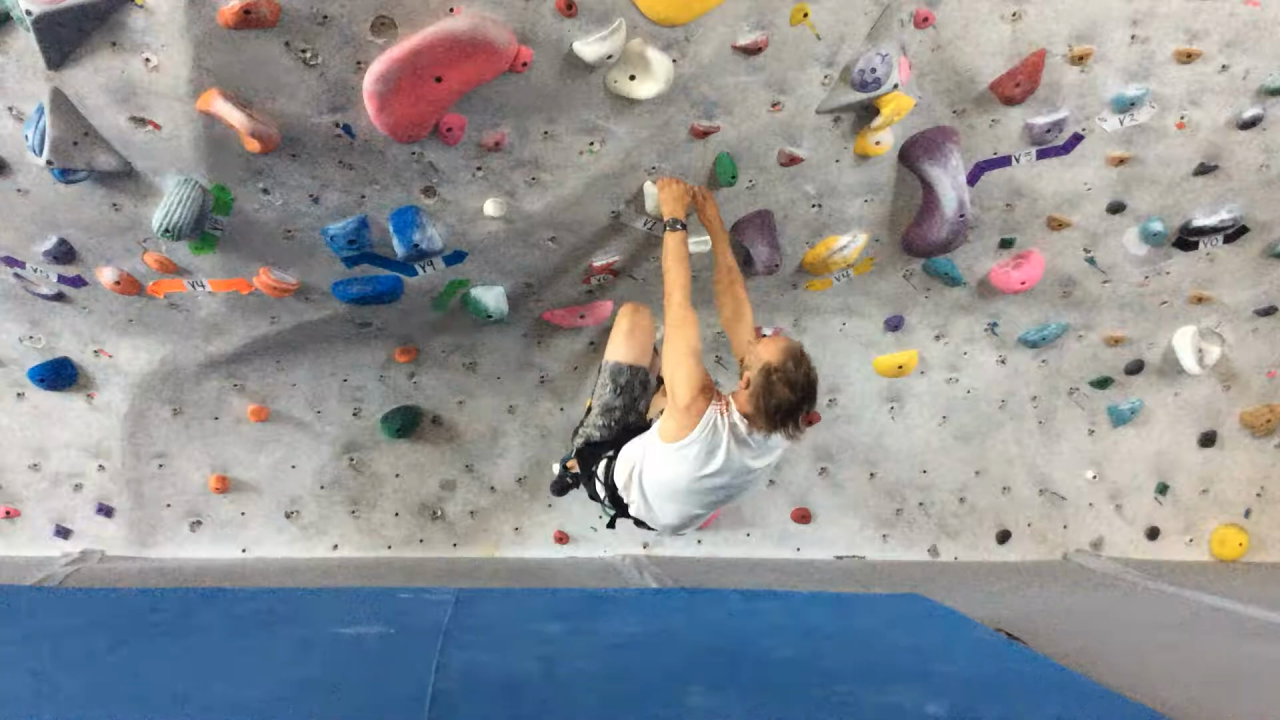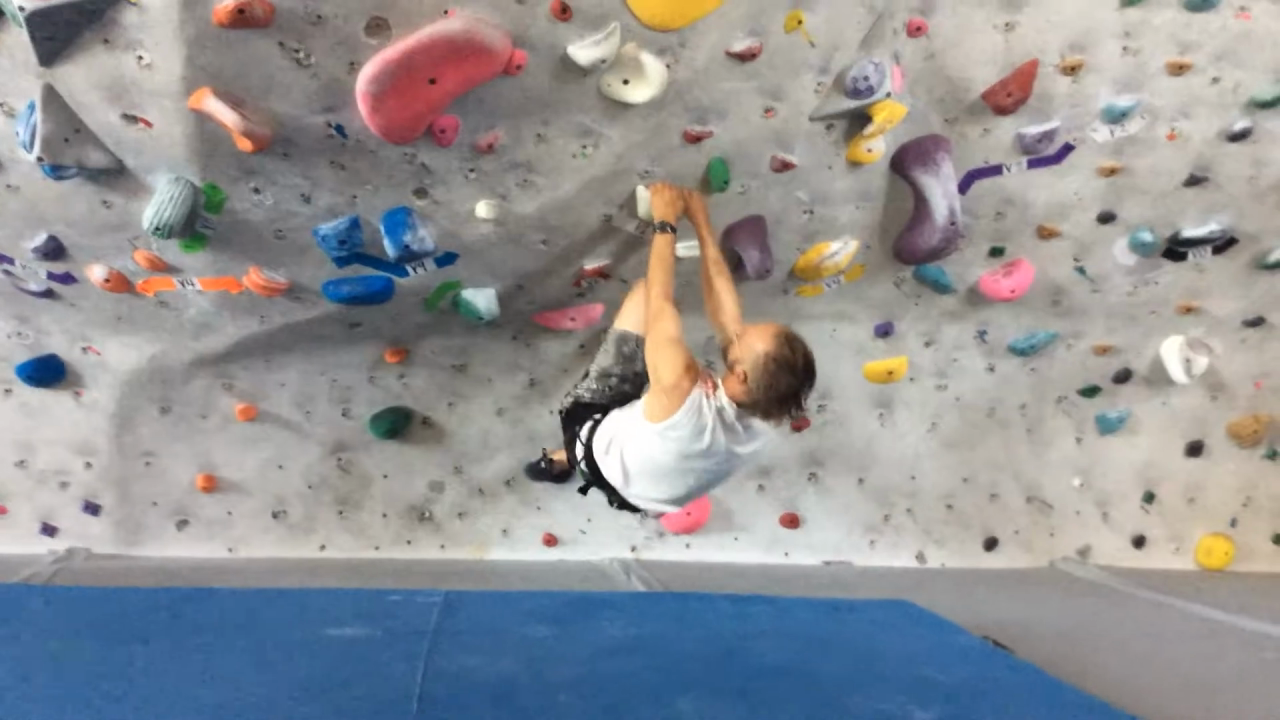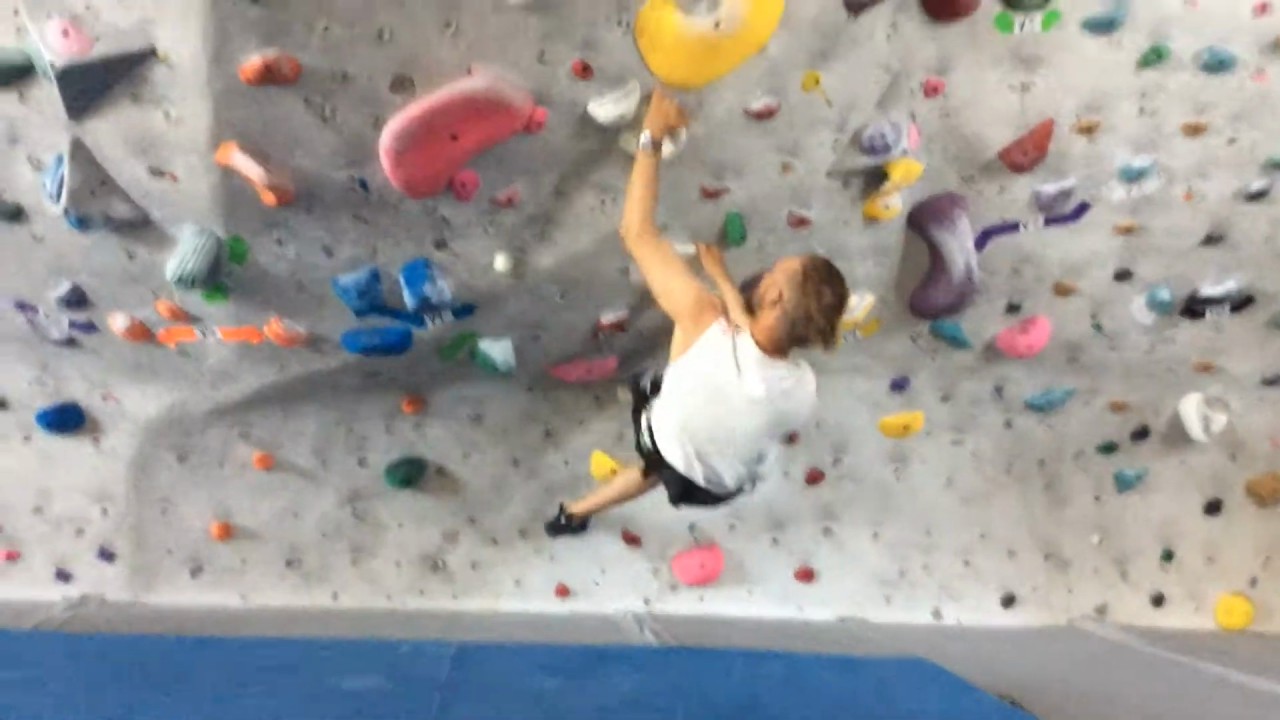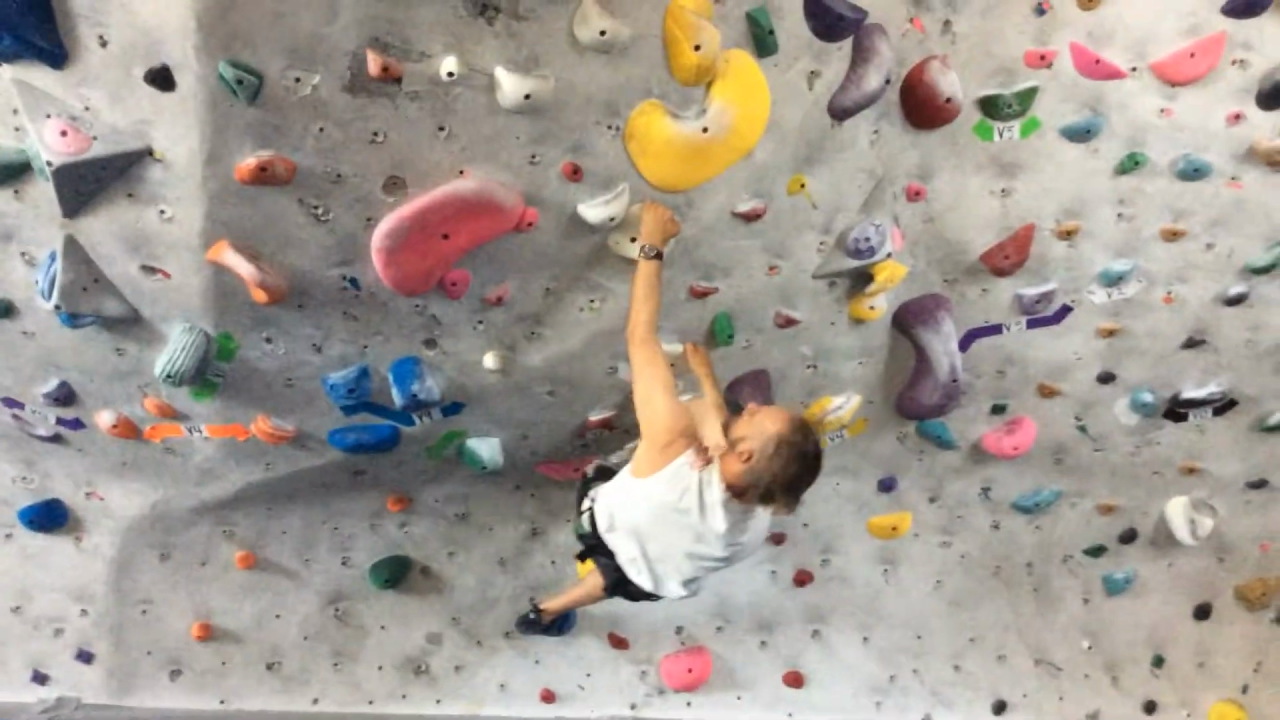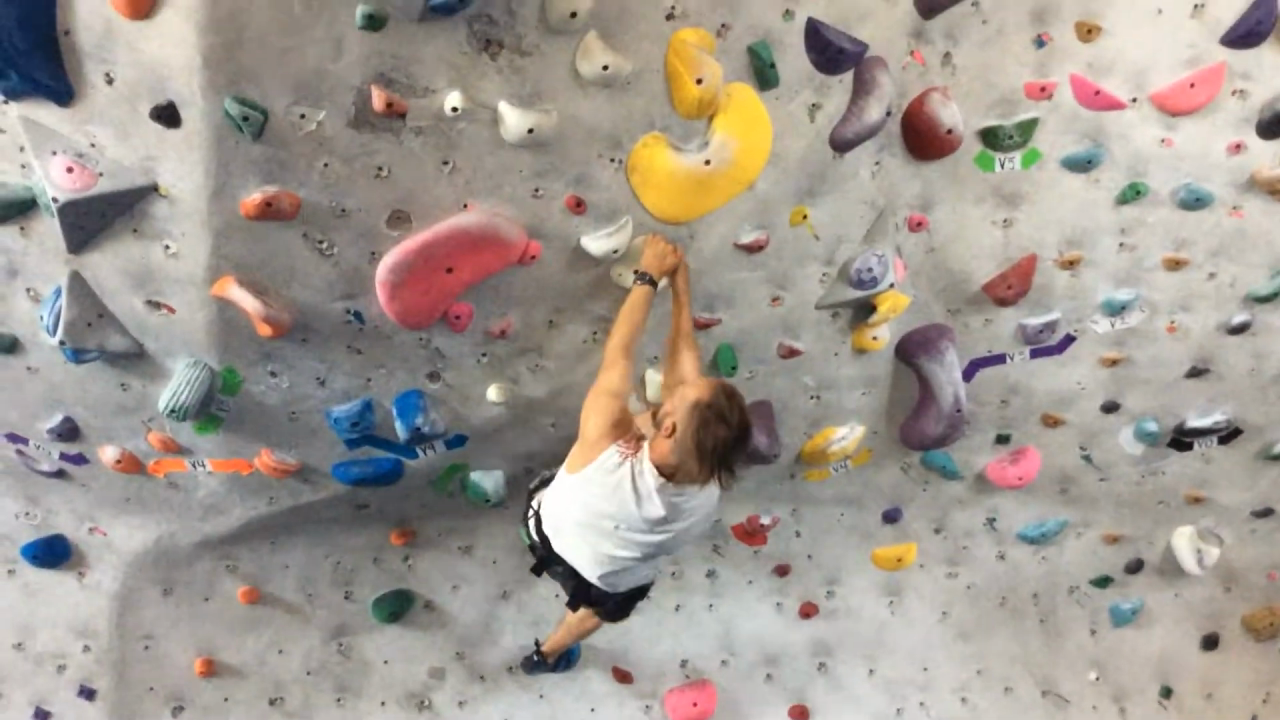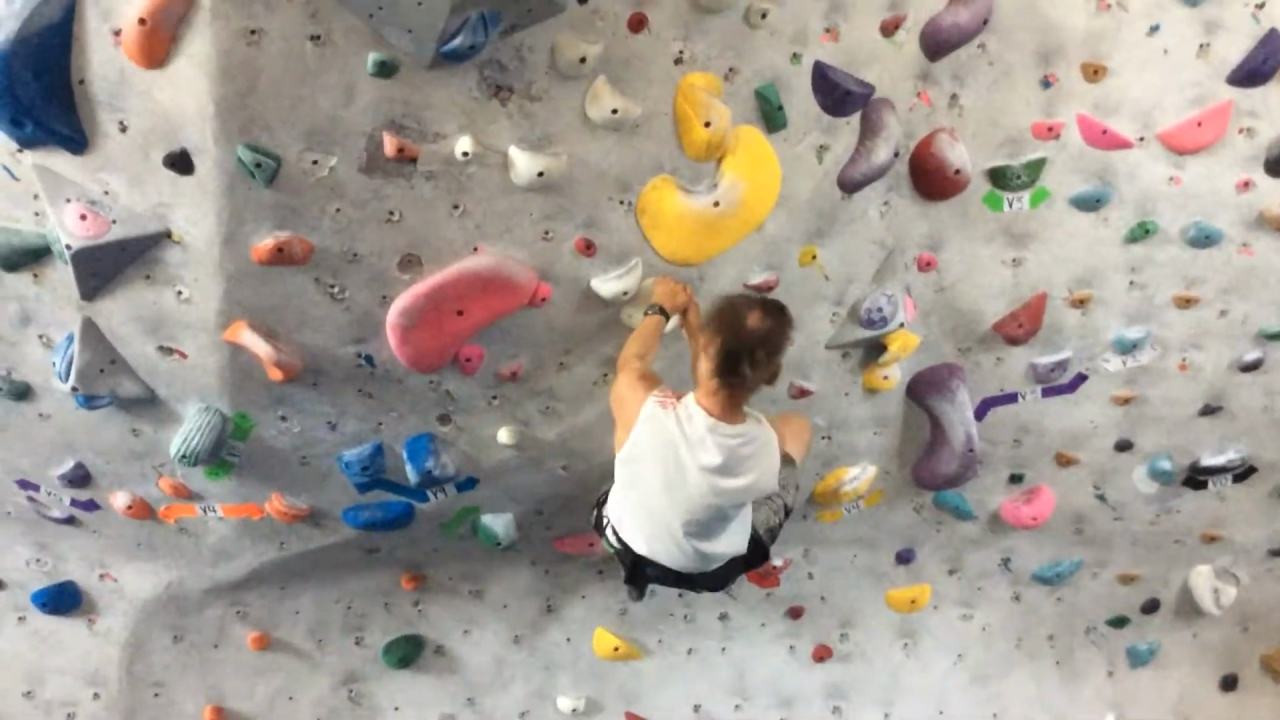
dt=0.7s
person 1, frame 1
left shoulder: (696, 408)
right shoulder: (780, 428)
left elbow: (678, 305)
right elbow: (736, 313)
left wrist: (675, 218)
right wrist: (715, 228)
left hip: (615, 480)
person 1, frame 2
left shoulder: (681, 390)
right shoulder: (767, 419)
left elbow: (659, 303)
right elbow: (725, 313)
left wrist: (665, 223)
right wrist: (701, 224)
left hip: (598, 451)
person 1, frame 3
left shoulder: (704, 324)
right shoulder: (802, 390)
left elbow: (636, 231)
left wrist: (651, 137)
right wrist: (720, 275)
left hip: (665, 452)
right hip: (720, 488)
right ankle: (576, 513)
person 1, frame 4
left shoulder: (673, 449)
right shoulder: (755, 527)
left elbow: (641, 338)
right elbow: (722, 437)
left wrist: (652, 248)
right wrist: (706, 376)
left hip: (601, 519)
right hip: (647, 578)
right ankle: (550, 613)
person 1, frame 5
left shoulder: (605, 443)
right shoulder: (707, 493)
left elbow: (618, 355)
right elbow: (684, 365)
left wrist: (649, 276)
right wrist: (680, 292)
left hip: (549, 531)
right hip: (613, 582)
right knee: (602, 604)
right ankle: (548, 654)
person 1, frame 6
left shoulder: (638, 400)
right shoulder: (766, 448)
left elbow: (631, 359)
right elbow: (718, 384)
left wrist: (660, 309)
right wrist: (691, 319)
left hip: (631, 548)
right hip: (716, 569)
right knee: (798, 425)
left ankle: (639, 575)
